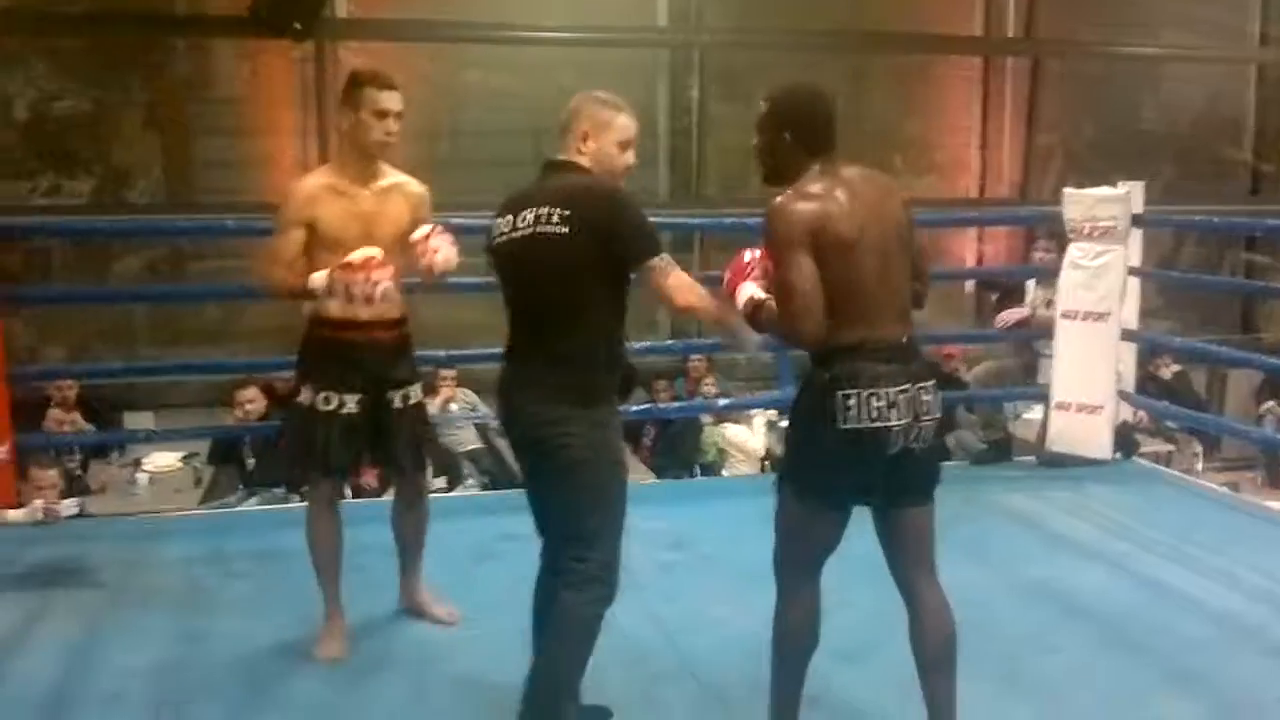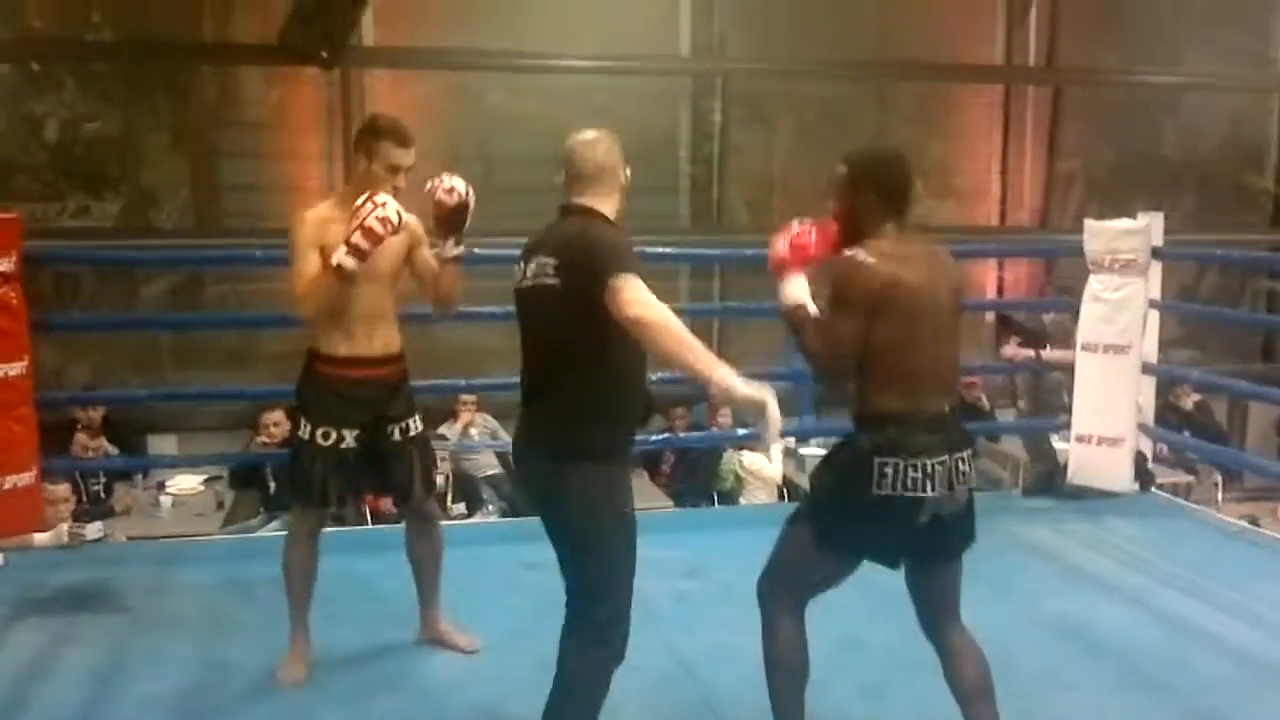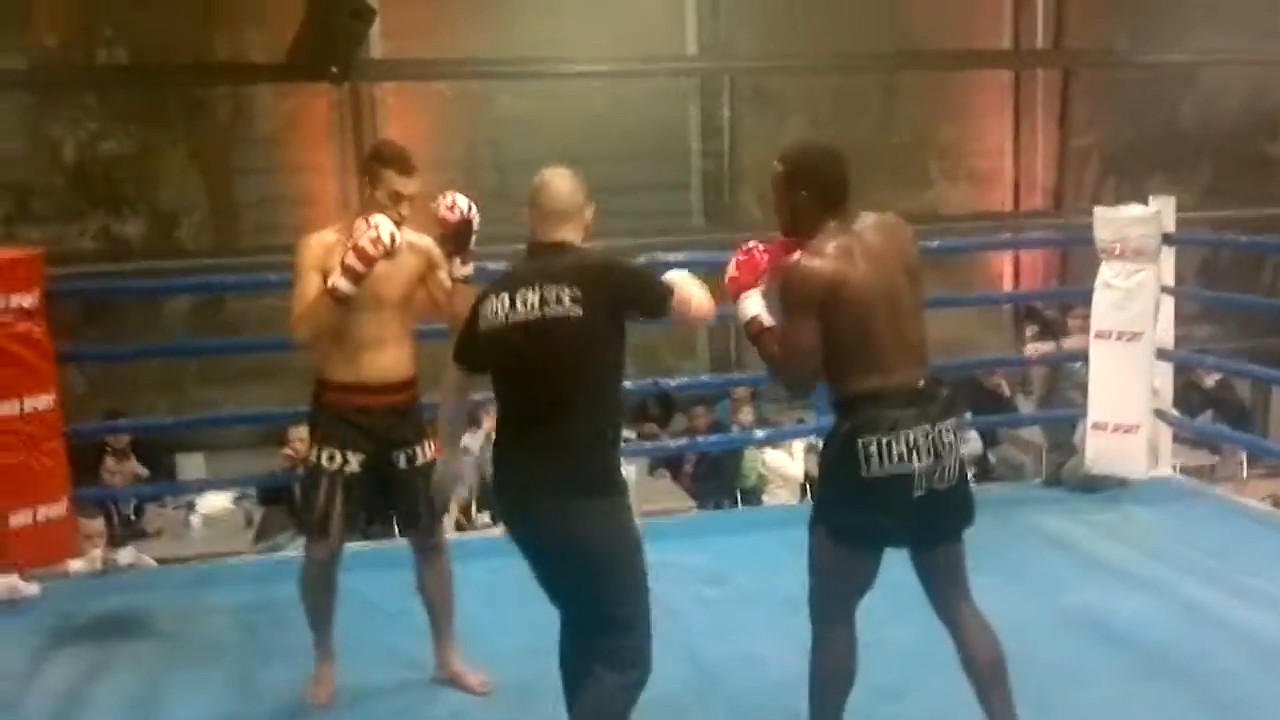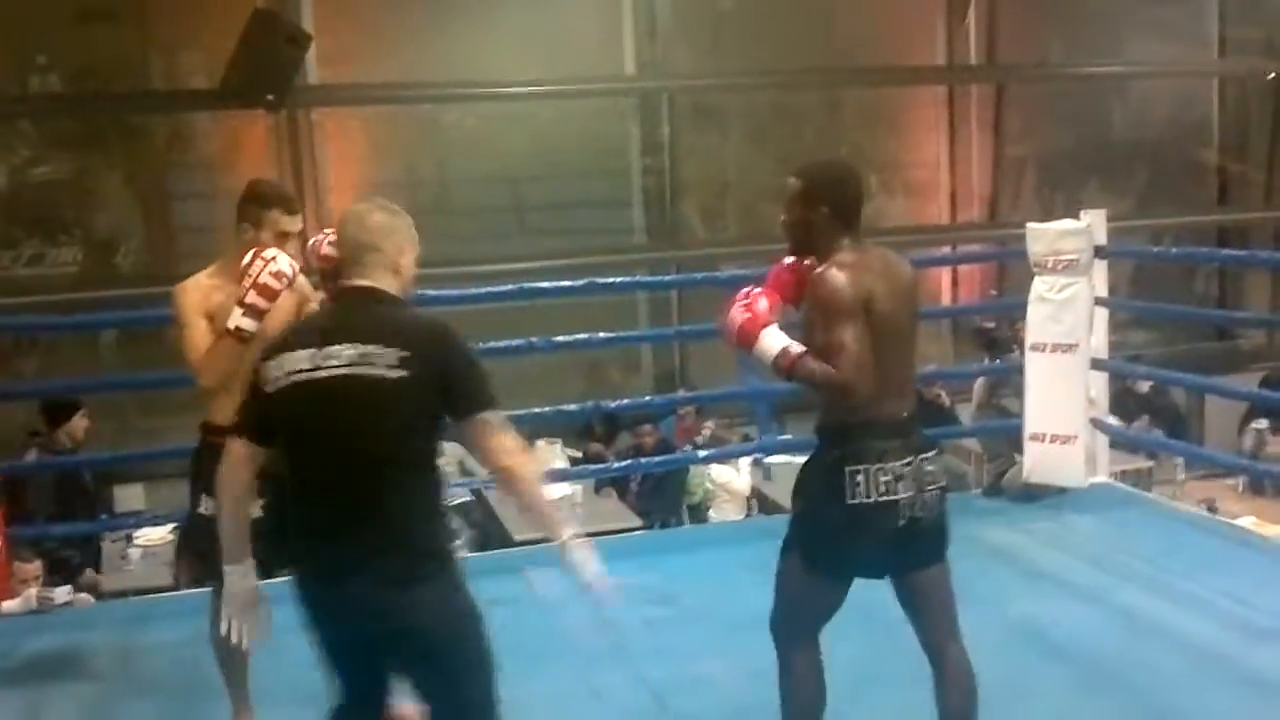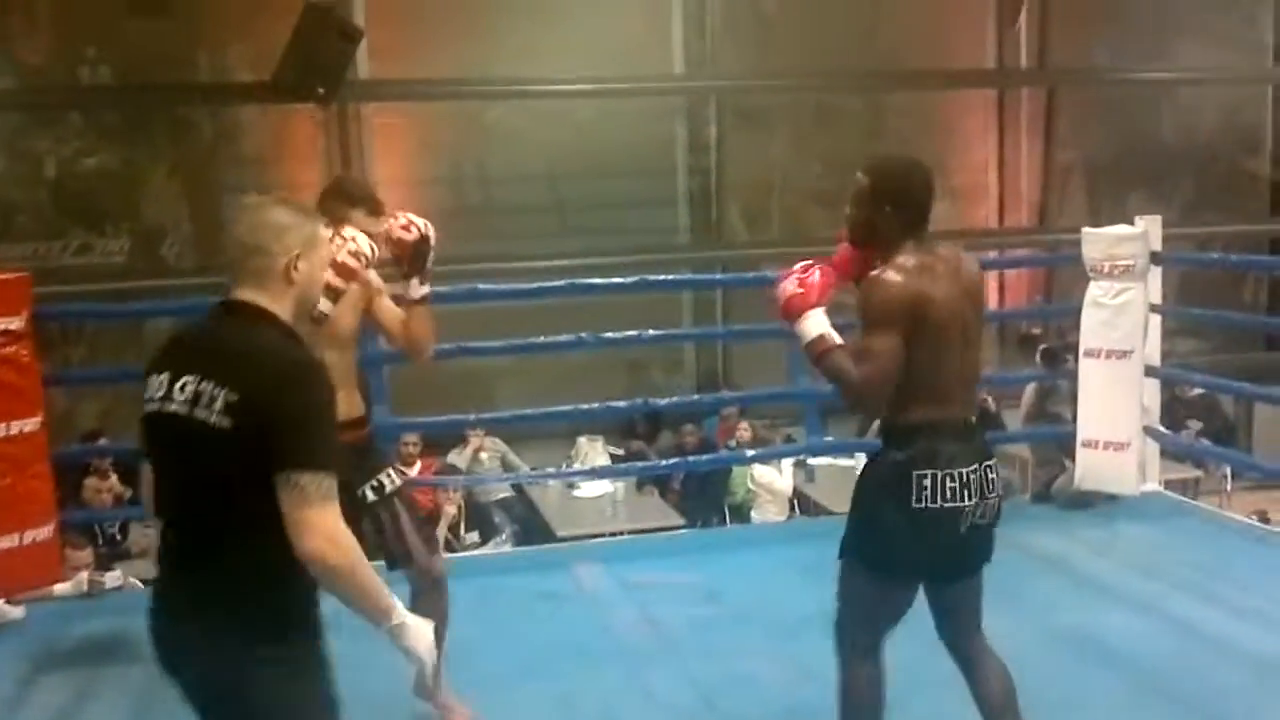
dt=0.7s
person 1, frame 1
left shoulder: (792, 209)
right shoulder: (884, 190)
left elbow: (807, 329)
left wrist: (751, 298)
left hip: (848, 396)
right hip: (912, 389)
left knee: (797, 573)
right knee: (920, 578)
person 1, frame 2
left shoulder: (860, 267)
right shoulder: (942, 263)
left elbow: (831, 368)
left wrist: (793, 285)
left hip: (885, 459)
right hip: (946, 455)
left knee: (779, 596)
right knee: (945, 624)
person 1, frame 3
left shoulder: (808, 268)
right shoulder: (894, 231)
left elbow: (798, 377)
left wrist: (750, 303)
left hip: (873, 441)
right hip: (932, 429)
left knee: (831, 613)
right knee: (957, 604)
person 1, frame 4
left shoulder: (831, 280)
right shoulder: (898, 268)
left elbow: (852, 388)
left wrist: (770, 342)
left hip: (856, 469)
right hip: (912, 461)
left knee: (793, 631)
right knee: (943, 637)
person 1, frame 5
left shoulder: (888, 285)
right shoulder: (961, 265)
left elbow: (870, 394)
left wrist: (809, 321)
left hip: (916, 473)
right hip: (971, 465)
left knee: (857, 640)
right knee: (966, 639)
person 2, frame 1
left shoulder: (510, 211)
right shoulder: (602, 202)
right elbow: (678, 291)
right wrist: (736, 322)
left hip: (521, 401)
right hip: (577, 408)
left knee: (561, 556)
right knee: (589, 569)
person 2, frame 2
left shoulder: (541, 247)
right shoulder: (595, 241)
right elbow: (638, 310)
right wrist: (728, 381)
left hip: (545, 451)
right hip: (584, 460)
left knee: (589, 606)
right knee: (600, 624)
person 2, frame 3
left shoulder: (494, 295)
right shoulder: (602, 276)
left elbow: (456, 386)
right elbow: (701, 309)
left wrist: (449, 454)
right wrist: (679, 279)
left hip: (517, 491)
right hip: (584, 495)
left knee: (583, 621)
right knee: (623, 652)
person 2, frame 4
left shoulder: (281, 350)
right shoulder: (427, 340)
left elbow: (234, 474)
right elbow: (505, 457)
left wrist: (238, 569)
right wrist: (565, 536)
left hip: (322, 578)
right hip: (410, 577)
person 2, frame 5
left shoulder: (170, 357)
right shoulder: (290, 371)
right elbow: (318, 541)
right wrist: (399, 623)
left hip: (177, 624)
right hip: (263, 640)
person 3, frame 1
left shoulder: (412, 194)
right shoulder: (308, 194)
right elbow: (276, 274)
left wrist: (438, 260)
right wrist: (326, 282)
left hip: (394, 347)
right hip: (331, 350)
left knee: (412, 482)
right knee: (325, 488)
left ankle: (412, 587)
right ankle: (334, 615)
person 3, frame 2
left shoulder: (407, 224)
right shoulder: (317, 222)
left elbow: (445, 299)
right elbow: (308, 305)
left wrist: (450, 237)
right wrist: (353, 247)
left hip: (391, 380)
right hip: (331, 384)
left knee: (423, 507)
right knee: (308, 517)
left ankle: (431, 618)
right ankle: (299, 638)
person 3, frame 3
left shoulder: (422, 250)
right shoulder: (319, 247)
right elbow: (304, 331)
left wrist: (460, 254)
right wrist: (351, 271)
left hip: (402, 407)
right hip: (341, 411)
left knee: (429, 538)
right knee: (322, 548)
left ankle: (446, 656)
right ankle: (323, 660)
person 3, frame 4
left shoulder: (294, 284)
right shoulder: (197, 293)
right elbow: (208, 375)
right wrist: (249, 310)
right hip: (229, 451)
right knee: (231, 589)
person 3, frame 5
left shoulder: (364, 280)
left elbow: (418, 348)
left wrist: (417, 276)
right wrist: (325, 295)
left hip: (356, 444)
left knee: (429, 567)
